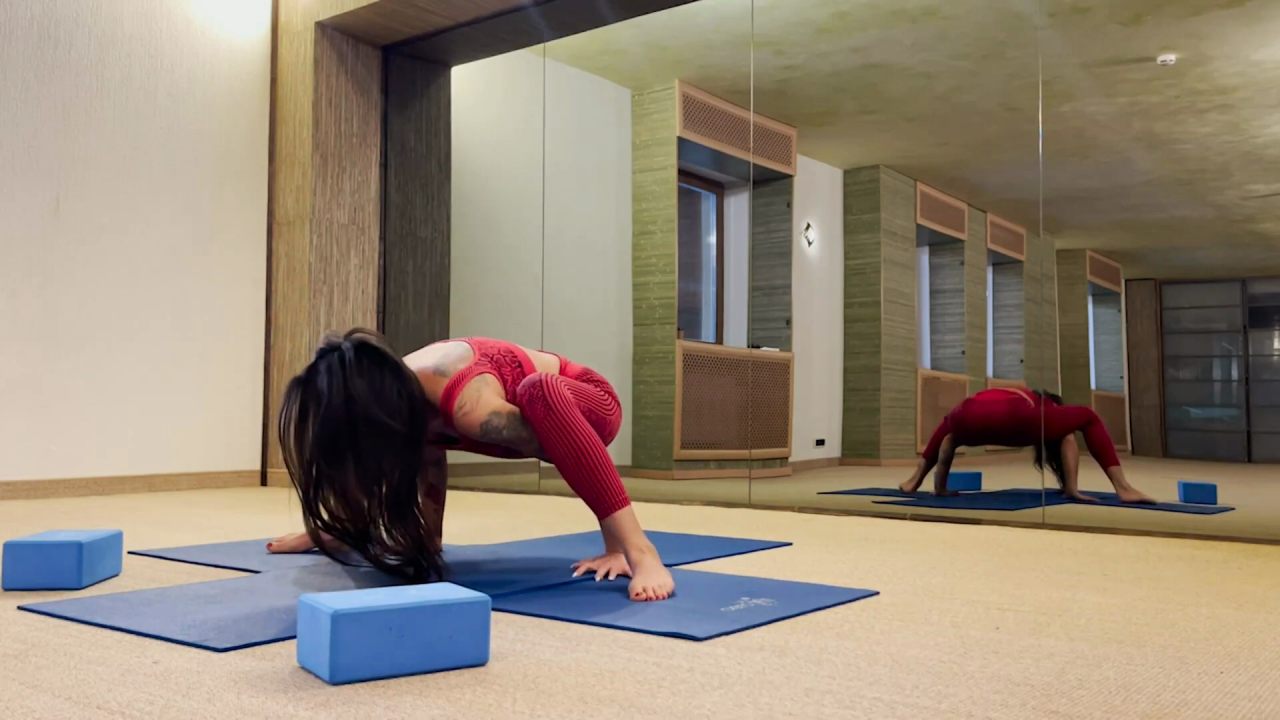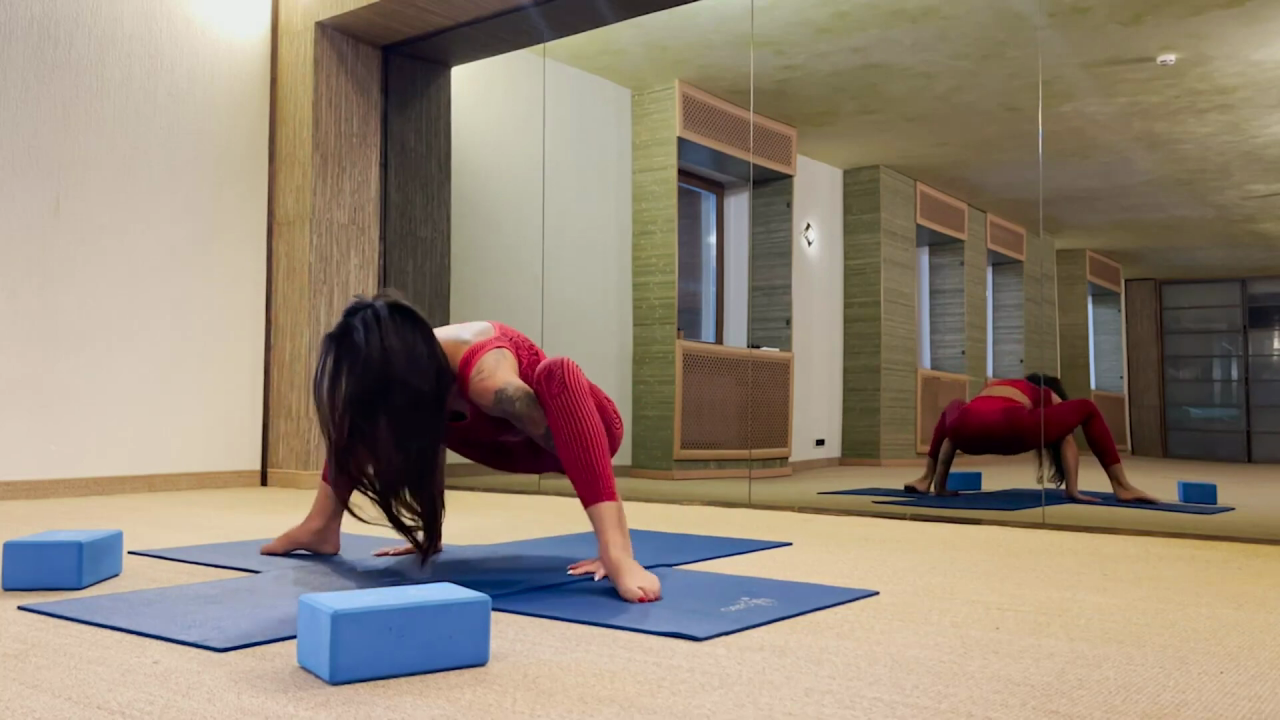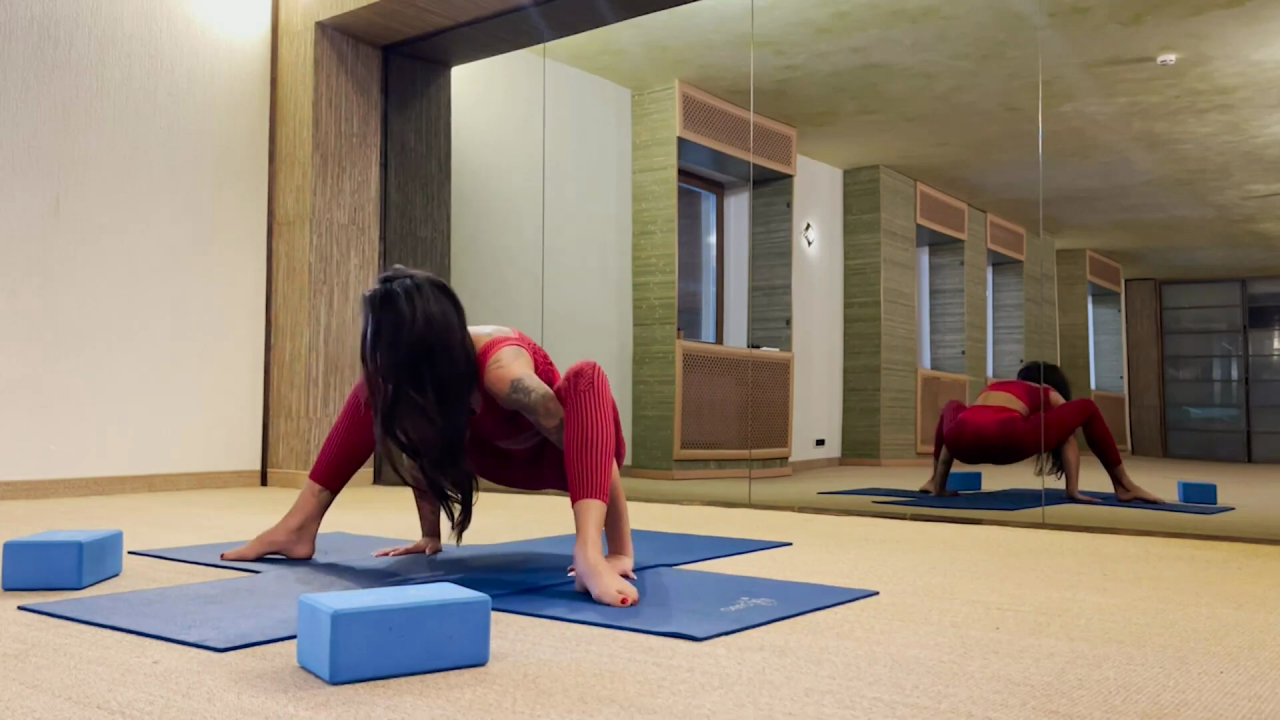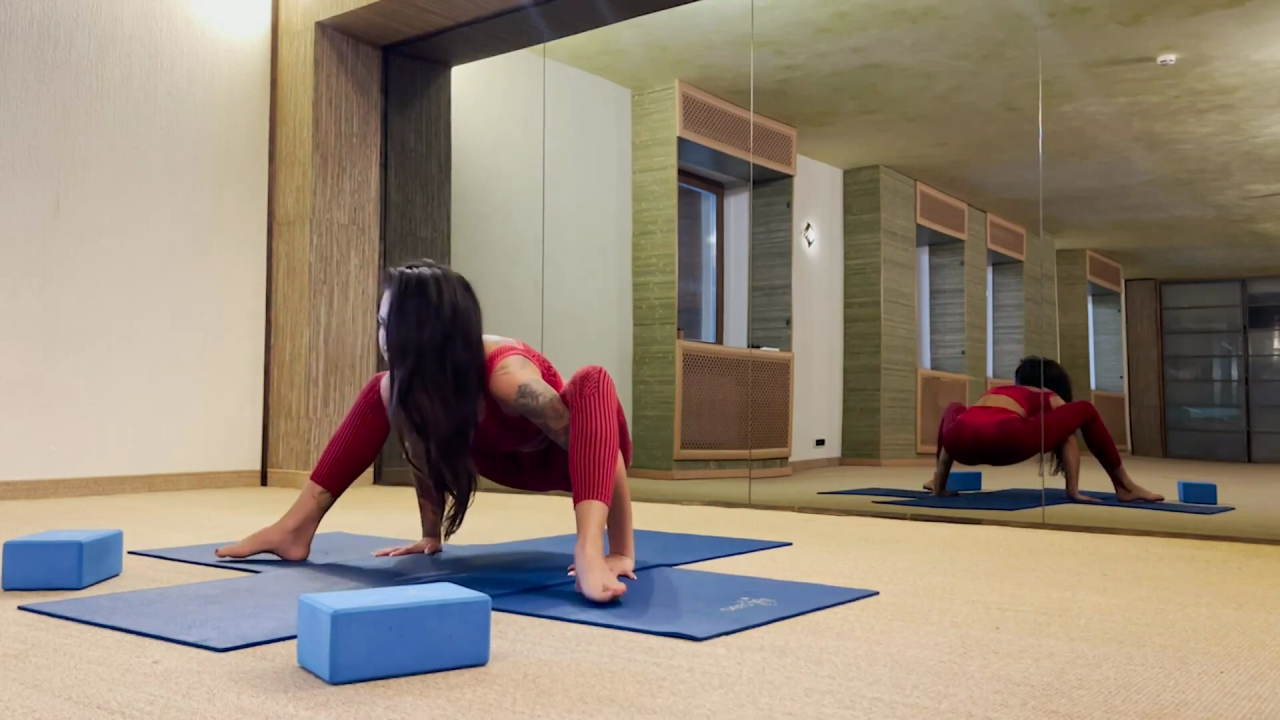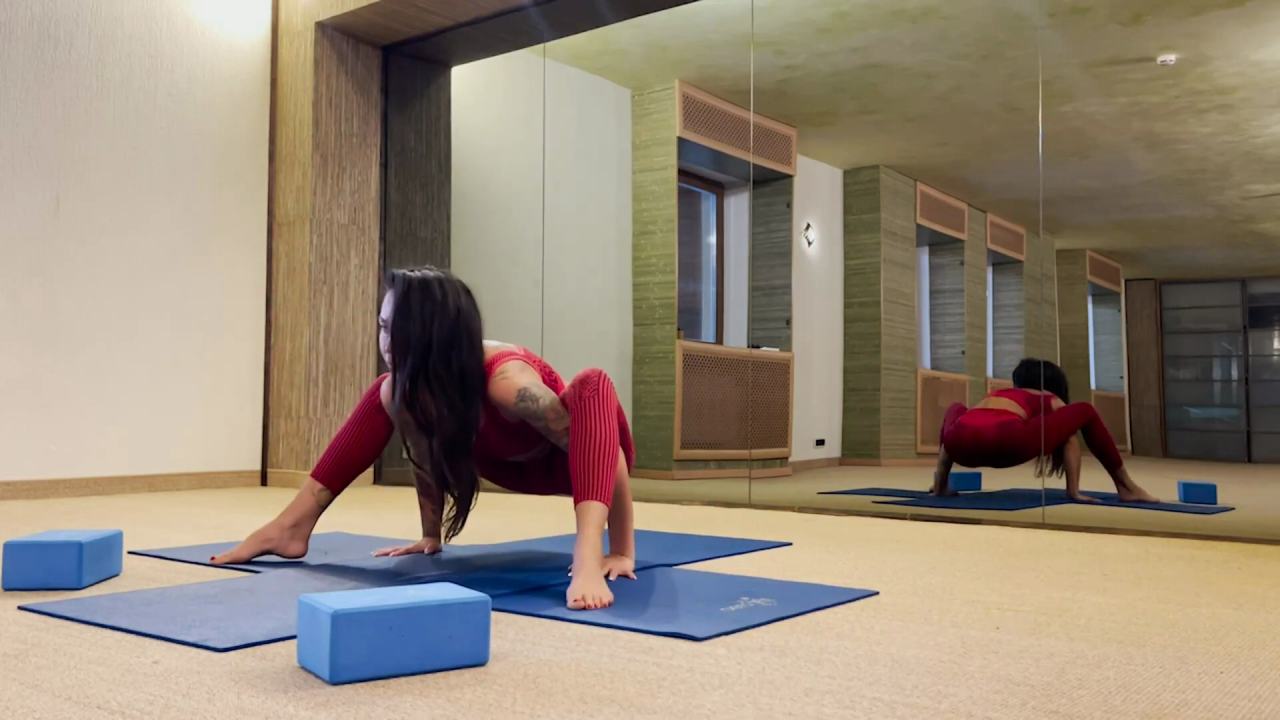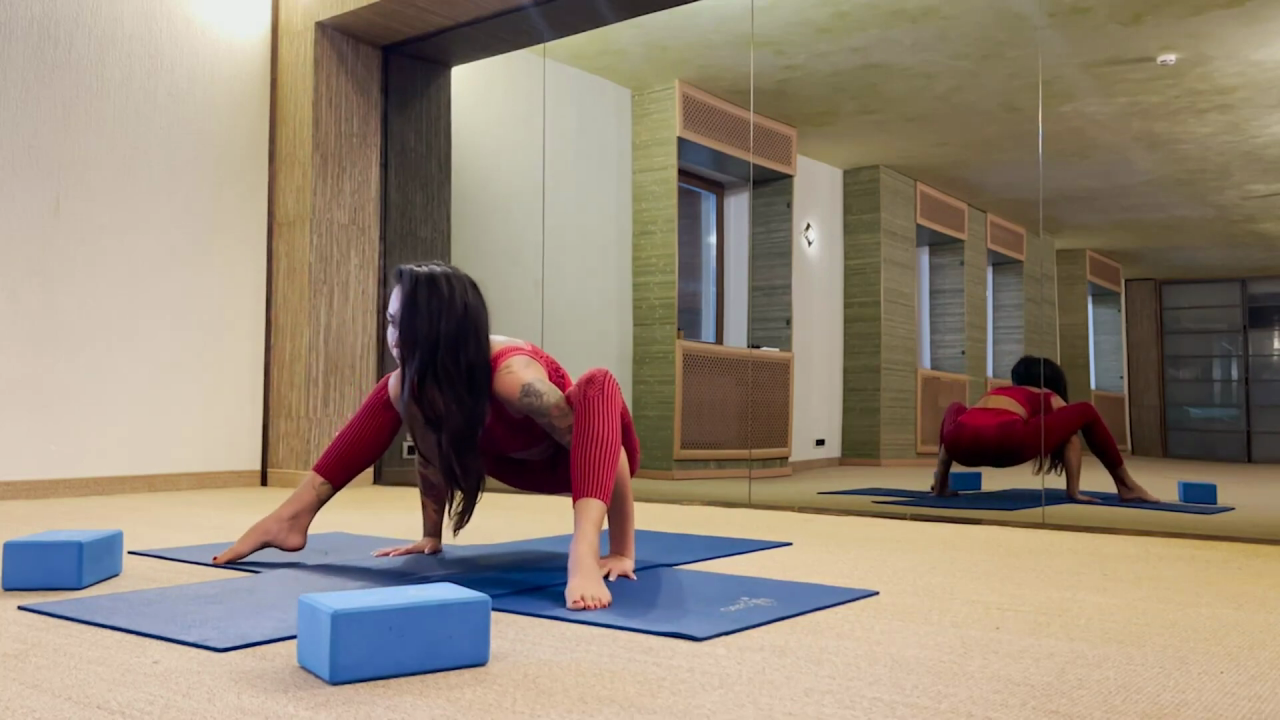
dt=0.5s
person 1, frame 1
left shoulder: (469, 406)
right shoulder: (395, 392)
left elbow: (566, 453)
right elbow: (430, 453)
left wrist: (623, 549)
right wrist: (430, 535)
left hip: (585, 406)
right hip: (533, 418)
left knee: (539, 393)
left ankle: (639, 551)
right ankle: (339, 533)
person 1, frame 2
left shoulder: (486, 378)
right shoulder: (412, 372)
left elbow: (583, 455)
right elbow: (427, 450)
left wrist: (616, 554)
right wrist: (430, 535)
left hip: (581, 421)
right hip: (511, 439)
left knee: (558, 375)
right knee: (372, 413)
left ankle: (618, 552)
right ankle: (323, 527)
person 1, frame 3
left shoulder: (503, 370)
right shoulder: (405, 377)
left elbow: (599, 454)
right elbow: (417, 449)
left wrist: (620, 553)
right wrist: (430, 536)
left hip: (563, 456)
right hip: (505, 455)
left knee: (585, 379)
right knee: (374, 393)
left ankle: (589, 554)
right ankle: (300, 529)
person 1, frame 4
left shoulder: (507, 377)
right shoulder: (402, 383)
left elbow: (606, 452)
right elbow: (423, 452)
left wrist: (621, 553)
right wrist: (430, 536)
left hip: (565, 459)
right hip: (511, 460)
left knee: (591, 383)
right knee: (380, 393)
left ankle: (589, 554)
right ankle: (297, 528)
person 1, frame 5
left shoulder: (506, 382)
right shoulder: (401, 388)
left elbow: (610, 454)
right elbow: (426, 455)
left wrist: (621, 553)
right wrist: (430, 536)
left hip: (571, 462)
right hip: (514, 464)
left knee: (592, 386)
right knee: (384, 397)
left ankle: (587, 555)
right ankle: (294, 526)
person 1, frame 6
left shoulder: (513, 376)
right shoulder: (410, 383)
left elbow: (615, 453)
right elbow: (431, 453)
left wrist: (622, 553)
right wrist: (431, 536)
left hip: (580, 461)
right hip: (522, 463)
left knee: (598, 386)
right knee: (392, 395)
left ankle: (585, 554)
right ankle: (293, 517)
person 2, frame 1
right shoulder: (1047, 408)
left elbow: (948, 439)
right elbow: (1067, 438)
left wrist: (940, 486)
right wrist: (1072, 488)
left hip: (970, 419)
right hip: (1012, 418)
left knee: (951, 422)
right knee: (1088, 418)
left ankle: (914, 481)
right ankle: (1122, 488)
person 2, frame 2
left shoulder: (994, 387)
right shoulder: (1051, 398)
left elbow: (949, 438)
right elbow: (1066, 438)
left wrist: (939, 486)
right wrist: (1072, 488)
left hip: (967, 428)
right hip: (1009, 427)
left knee: (952, 409)
right knee: (1087, 410)
left ankle: (926, 480)
right ankle: (1121, 486)
person 2, frame 3
left shoulder: (993, 388)
right shoulder: (1051, 395)
right elbow: (1068, 437)
left wrist: (939, 485)
right wrist: (1073, 490)
left hip: (963, 439)
right hip: (1007, 438)
left knee: (952, 408)
right knee: (1087, 408)
left ankle: (934, 481)
right ankle: (1123, 487)
person 2, frame 4
left shoulder: (995, 391)
right shoulder: (1052, 398)
right elbow: (1068, 440)
left wrist: (940, 483)
right wrist: (1073, 490)
left hip: (962, 441)
right hip: (1005, 440)
left knee: (954, 409)
right knee: (1085, 411)
left ankle: (937, 483)
right ankle: (1124, 487)
person 2, frame 5
left shoulder: (995, 395)
right shoulder: (1052, 401)
left elbow: (949, 438)
right elbow: (1070, 440)
left wrist: (939, 485)
right wrist: (1074, 491)
left hip: (962, 443)
right hip: (1007, 442)
left knee: (956, 410)
right knee: (1085, 412)
left ankle: (942, 486)
right ankle: (1125, 487)
person 2, frame 6
left shoulder: (995, 393)
right shoulder: (1052, 399)
left elbow: (949, 439)
right elbow: (1071, 439)
left wrist: (939, 486)
right wrist: (1074, 491)
left hip: (962, 443)
right hip: (1006, 441)
left knee: (956, 409)
right knee: (1086, 412)
left ankle: (942, 485)
right ankle: (1125, 485)
